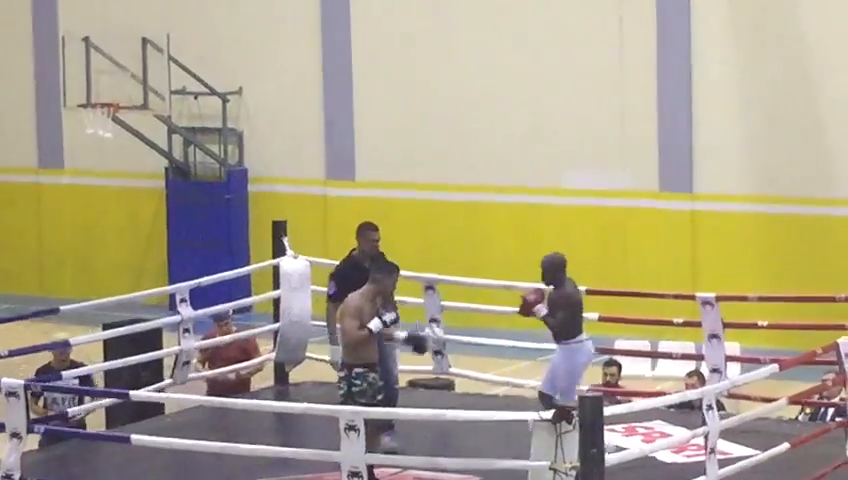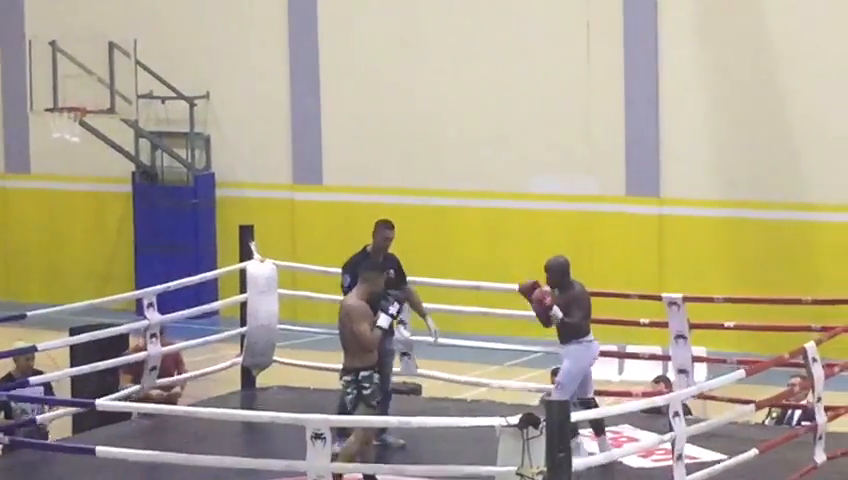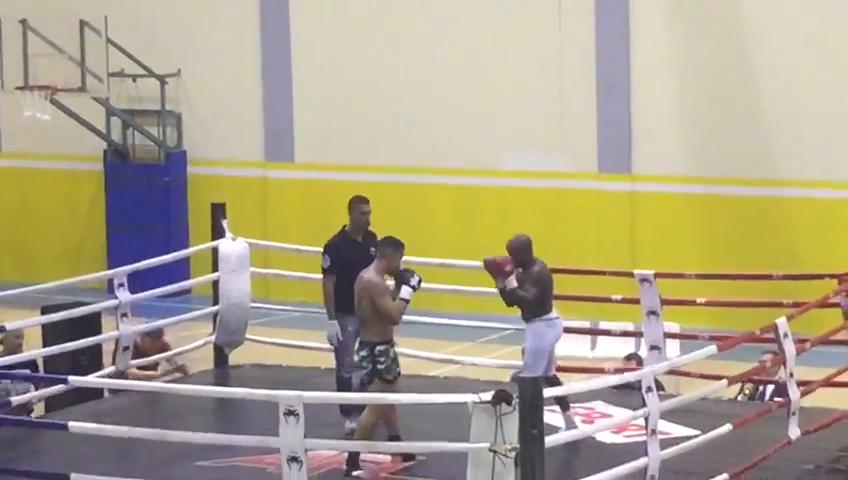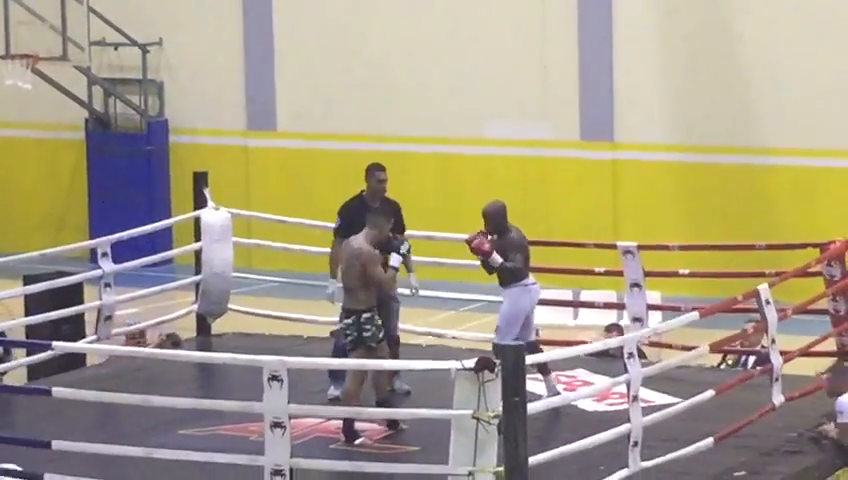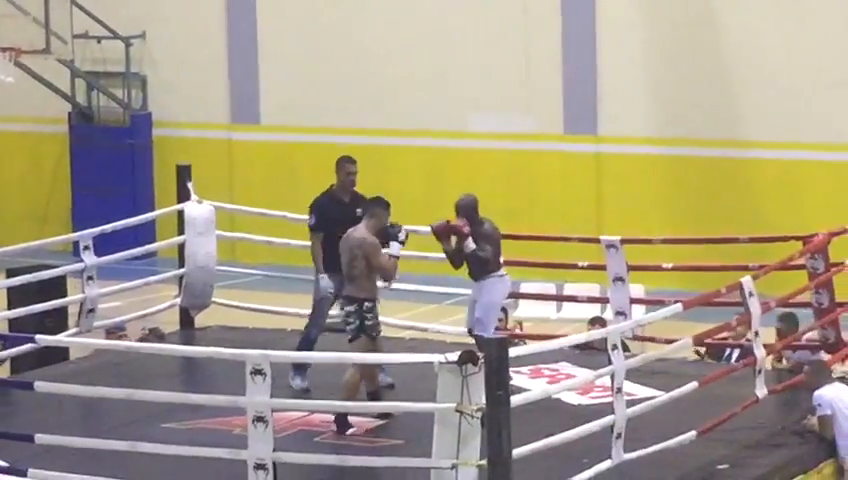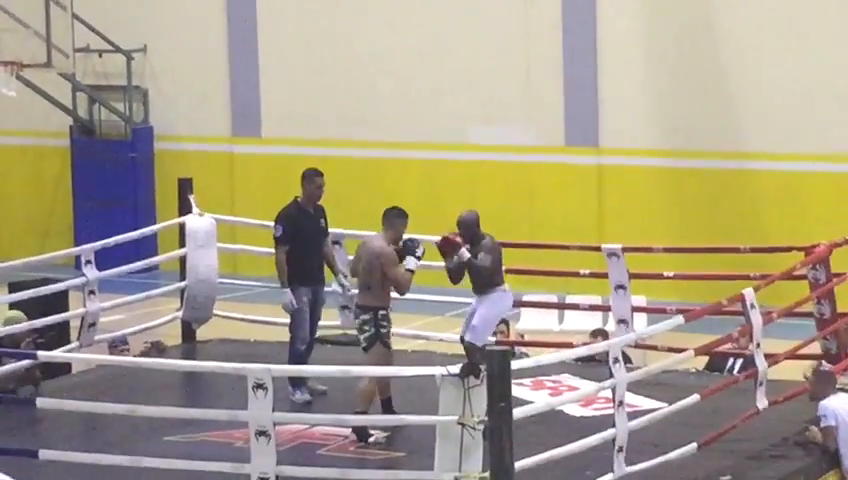
dt=0.7s
person 1, frame 1
left shoulder: (380, 260)
right shoulder: (343, 271)
right elbow: (332, 308)
right wrist: (334, 346)
left knee: (390, 382)
left ankle: (387, 431)
person 1, frame 2
left shoulder: (392, 262)
right shoulder: (355, 264)
left elbow: (406, 291)
left wrist: (426, 318)
left hip: (385, 333)
left knee: (384, 387)
left ankle: (380, 432)
right ankle: (341, 436)
person 1, frame 3
left shoulder: (372, 239)
right shoulder: (336, 245)
right elbow: (328, 284)
right wrist: (331, 320)
right hip: (346, 314)
right knee: (345, 367)
left ankle: (364, 409)
right ankle: (349, 415)
person 1, frame 4
left shoulder: (392, 207)
right shoulder: (350, 208)
left elbow: (400, 241)
right elbow: (337, 245)
left wrist: (411, 274)
right wrist: (333, 280)
left knee: (391, 331)
left ankle: (393, 377)
right ankle: (336, 382)
person 1, frame 5
left shoulder: (361, 202)
right shoulder: (322, 203)
right elbow: (316, 242)
right wrist: (321, 275)
right hip: (330, 274)
right knee: (316, 325)
right ankle: (298, 372)
person 1, frame 6
left shoulder: (319, 212)
right shoulder: (288, 215)
right elbow: (280, 254)
left wrist: (339, 275)
right wrist: (285, 289)
left hip: (317, 283)
right hip: (297, 286)
left knee: (310, 336)
right knee: (300, 337)
left ankle: (302, 379)
right ankle: (296, 386)
person 2, frame 1
left shoulder: (378, 302)
right shoulder: (355, 303)
right elbow: (351, 340)
left wrist: (405, 336)
right wrist: (379, 322)
left hip: (372, 370)
right hip: (355, 372)
left knee: (375, 424)
person 2, frame 2
left shoulder: (358, 302)
right shoulder: (355, 306)
right elbow: (369, 343)
left wrist: (384, 314)
right wrist: (386, 317)
left hip: (368, 372)
right hip: (360, 376)
left knee: (367, 432)
right knee: (361, 434)
person 2, frame 3
left shoulder: (370, 277)
right shoulder: (373, 281)
right elbow: (394, 317)
left wrist: (400, 287)
right wrist: (407, 289)
left hip: (382, 347)
right hip: (375, 350)
right knee: (375, 407)
right ankle: (352, 461)
person 2, frame 4
left shoulder: (352, 243)
right shoulder: (365, 251)
right elbow: (385, 285)
left wrist: (385, 254)
right wrist: (396, 256)
left hip: (366, 314)
right hip: (359, 318)
left knee: (384, 361)
right knee: (358, 374)
right ankle: (348, 430)
person 2, frame 5
left shoulder: (350, 235)
right shoulder: (368, 240)
right elbow: (388, 274)
left wrist: (385, 243)
right wrist: (396, 245)
left hip: (355, 302)
right hip: (360, 306)
right knee: (360, 363)
left ankle: (375, 404)
right ankle: (341, 418)
person 2, frame 6
left shoulder: (366, 243)
right shoulder: (385, 252)
left elbow: (353, 271)
right elbow: (402, 288)
right wrist: (412, 259)
left hip: (366, 310)
right hip: (374, 314)
left knee: (385, 363)
left ankle: (388, 411)
right ankle: (359, 426)
person 3, frame 1
left shoulder: (566, 294)
right shoulder: (560, 288)
left elbow: (558, 327)
left wrist: (538, 309)
right wrist: (537, 307)
left hip: (574, 350)
right hip: (566, 348)
left knee: (566, 403)
right knee: (545, 395)
person 3, frame 2
left shoulder: (577, 293)
right shoulder: (559, 291)
left elbow: (575, 325)
right elbow: (547, 322)
left wrist: (553, 310)
right wrist: (534, 300)
left hip: (580, 349)
right hip: (575, 348)
left knee: (558, 401)
right knee: (586, 399)
left ankle: (577, 451)
right ankle: (604, 449)
person 3, frame 3
left shoulder: (538, 272)
right shoulder: (525, 270)
left elbow: (526, 301)
right elbow: (511, 301)
left wrist: (509, 280)
right wrist: (498, 276)
left hip: (542, 327)
right hip: (544, 325)
left knee: (528, 380)
right knee: (548, 375)
right ankle: (570, 424)
person 3, frame 4
left shoulder: (513, 239)
right shoulder: (500, 237)
left elbow: (516, 270)
right elbow: (491, 268)
left wrist: (493, 256)
right wrist: (483, 253)
left hip: (519, 292)
right hip: (521, 290)
left knee: (502, 345)
right knee: (529, 342)
right ankle: (551, 388)
person 3, frame 5
left shoulder: (487, 230)
right shoulder: (466, 228)
left elbow: (487, 261)
right elbow: (457, 263)
left wrist: (466, 241)
right wrist: (445, 241)
left hip: (493, 283)
right hip: (482, 283)
left knee: (481, 335)
right knee: (473, 330)
person 3, frame 6
left shoulder: (487, 244)
right shoulder: (467, 246)
left elbow: (482, 270)
right elbow: (455, 279)
left wrist: (460, 251)
right wrist: (448, 257)
left hip: (497, 297)
right hip: (483, 297)
left knee: (471, 344)
right knee: (467, 340)
